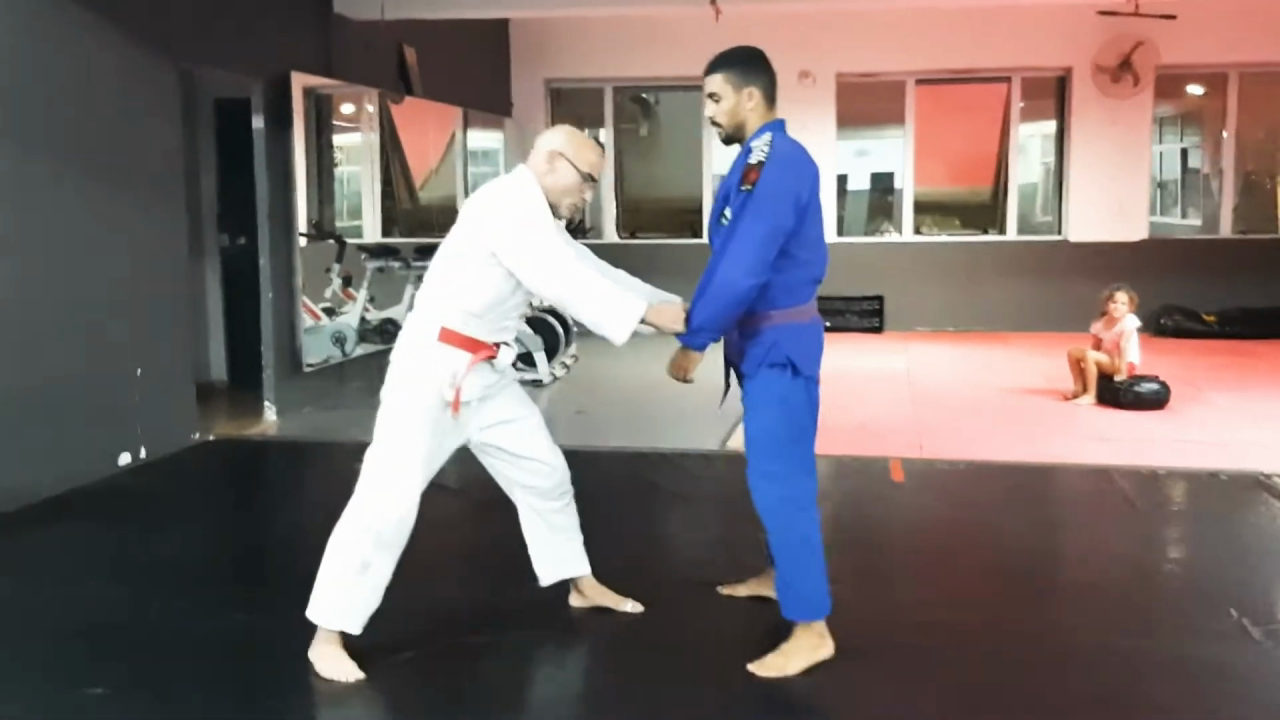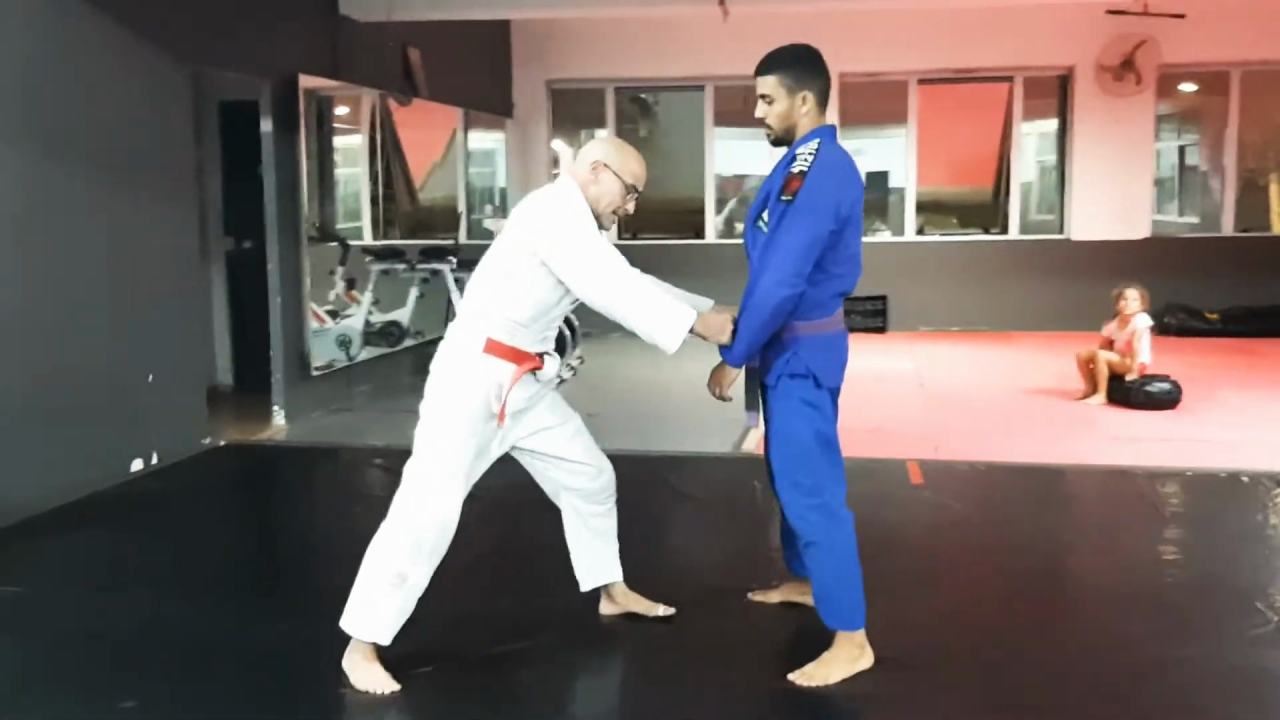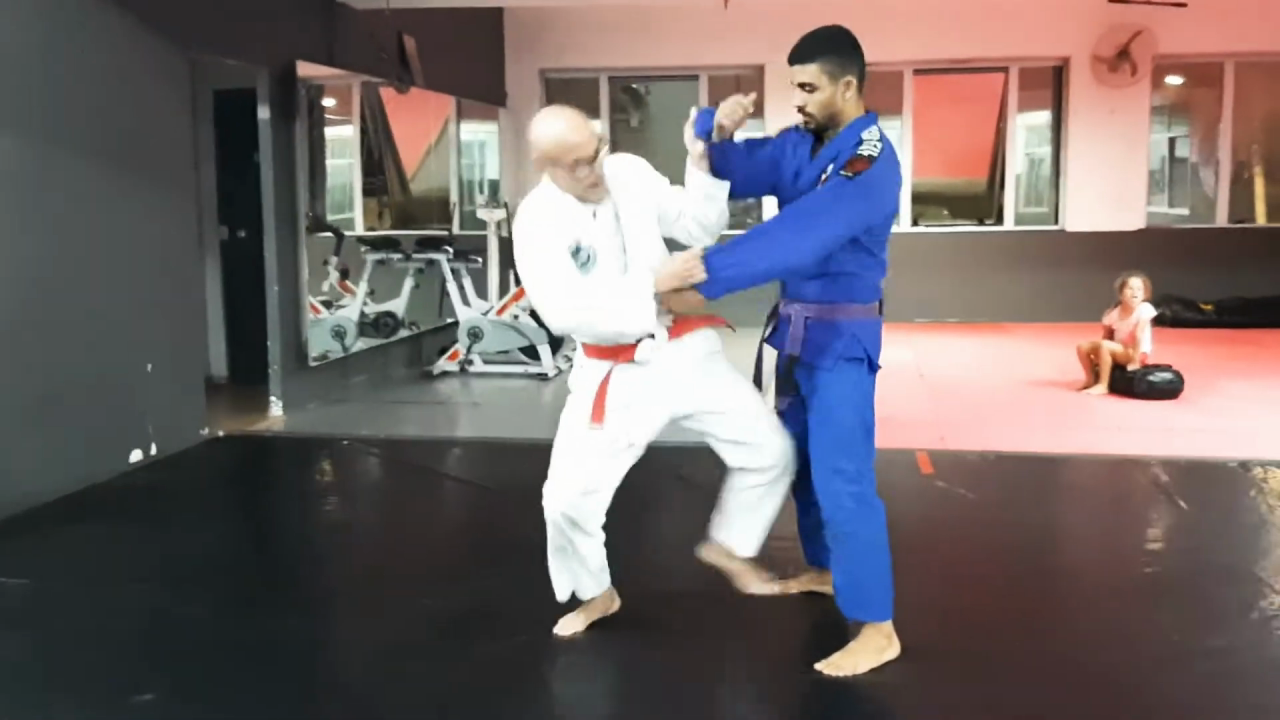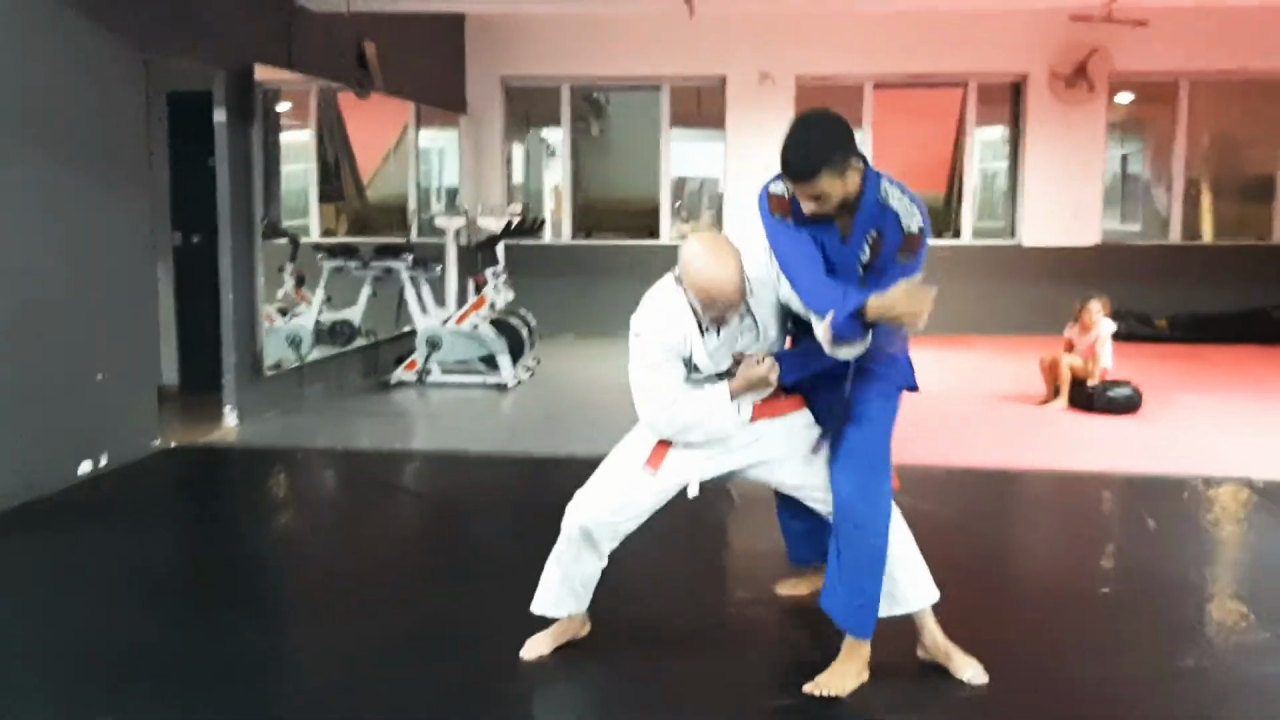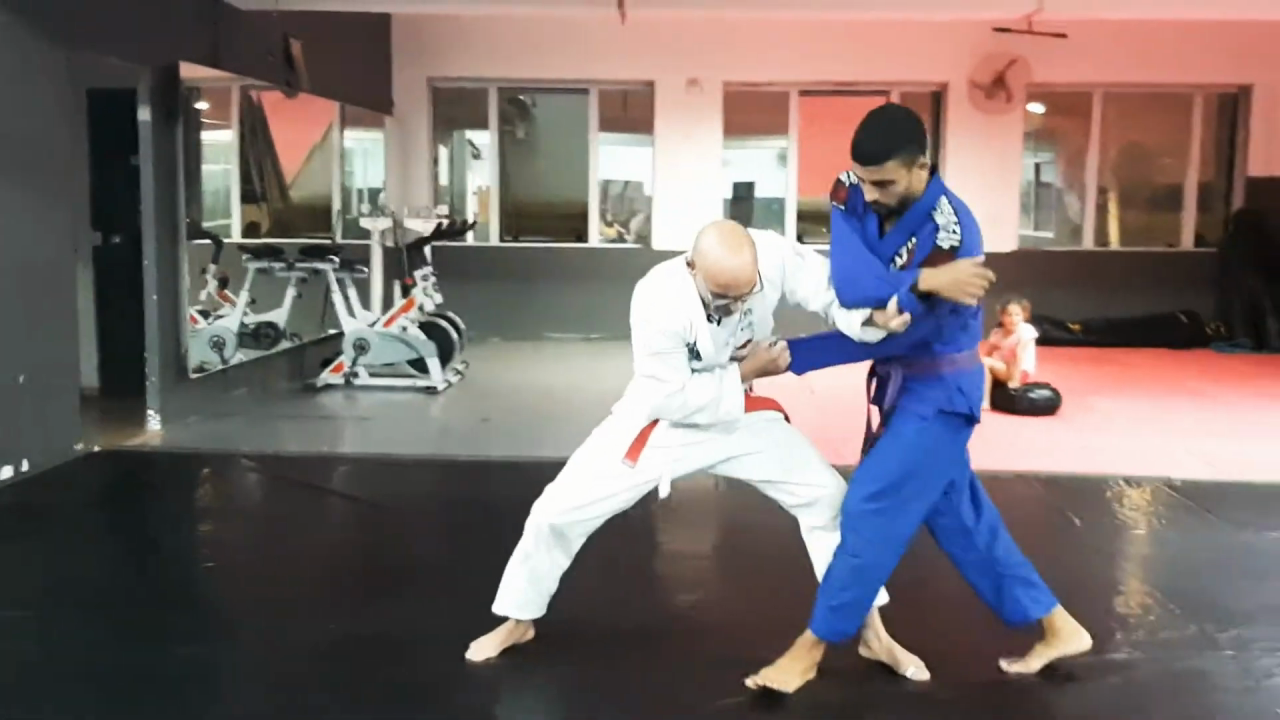
dt=0.5s
person 1, frame 1
left shoulder: (773, 161)
right shoulder: (767, 158)
left elbow: (742, 269)
left wrist: (693, 340)
right wrist: (703, 329)
left hip: (779, 340)
right hip: (766, 336)
left knee: (782, 480)
right knee: (769, 470)
left ankle: (811, 629)
right ankle: (781, 574)
person 1, frame 2
left shoulder: (817, 172)
right shoulder: (812, 164)
left elbow: (781, 281)
left wrist: (731, 356)
right wrist: (740, 337)
left hip: (800, 349)
right hip: (794, 344)
left knee: (812, 488)
right knee: (792, 478)
left ankle: (851, 639)
right ankle: (806, 580)
person 1, frame 3
left shoulder: (871, 163)
right shoulder: (802, 142)
left elbow: (798, 240)
right elbow: (736, 172)
left wrist: (701, 272)
right wrist: (719, 127)
left hip: (841, 337)
right hip: (796, 330)
left knee: (842, 478)
right knee: (802, 462)
left ankle: (877, 630)
right ankle: (824, 567)
person 1, frame 4
left shoulder: (902, 219)
right shoulder: (780, 200)
left elbow: (861, 338)
right elbow: (814, 292)
left wrist: (775, 369)
right wrist: (872, 308)
left hip: (871, 367)
left knee: (859, 494)
left ankle: (855, 650)
right ankle: (823, 570)
person 1, frame 5
left shoulder: (952, 234)
right shoulder: (851, 195)
left elbow: (888, 334)
right elbow: (851, 288)
left wrist: (789, 355)
right wrist: (918, 287)
left hip: (938, 389)
right hip: (903, 383)
left knee: (871, 511)
right knee: (960, 517)
left ankle: (810, 648)
right ankle: (1058, 626)
person 2, frame 1
left shoulder: (535, 218)
right shoulder: (505, 203)
left elbow: (588, 272)
right elbow: (562, 283)
left wrist: (674, 304)
right wrist: (649, 313)
left hip: (486, 371)
right hip: (433, 366)
left knee: (544, 472)
right knee: (389, 496)
left ankle: (581, 584)
right ankle: (328, 634)
person 2, frame 2
left shoulder: (575, 225)
right shoulder: (553, 211)
left elbow: (629, 284)
right elbow: (610, 291)
left wrist: (711, 310)
right wrist: (696, 323)
left hip: (523, 381)
right hip: (474, 374)
left knee: (588, 477)
right knee: (429, 507)
left ankle: (612, 591)
right ankle: (362, 645)
person 2, frame 3
left shoulder: (630, 174)
right shoulder: (535, 222)
left elbow: (701, 229)
right elbow: (565, 308)
left wrist: (701, 162)
right wrist: (653, 284)
left hip: (684, 351)
right hip: (613, 373)
left knee: (769, 449)
right knee: (571, 499)
left ankle: (727, 547)
right ankle: (596, 594)
person 2, frame 4
left shoulder: (763, 263)
right shoulder: (655, 319)
right elbow: (666, 417)
right wrist: (733, 390)
left hip: (769, 417)
right hip: (685, 428)
right knee: (591, 513)
left ankle: (927, 635)
right ankle: (569, 618)
person 2, frame 5
left shoulder: (771, 255)
right shoulder: (658, 299)
left elbow: (835, 293)
right elbow: (668, 399)
left wrist: (879, 315)
right wrist: (745, 373)
left hip: (739, 412)
right hip: (658, 419)
left knee: (826, 497)
right knee: (562, 509)
left ankle: (873, 635)
right ankle: (518, 621)
